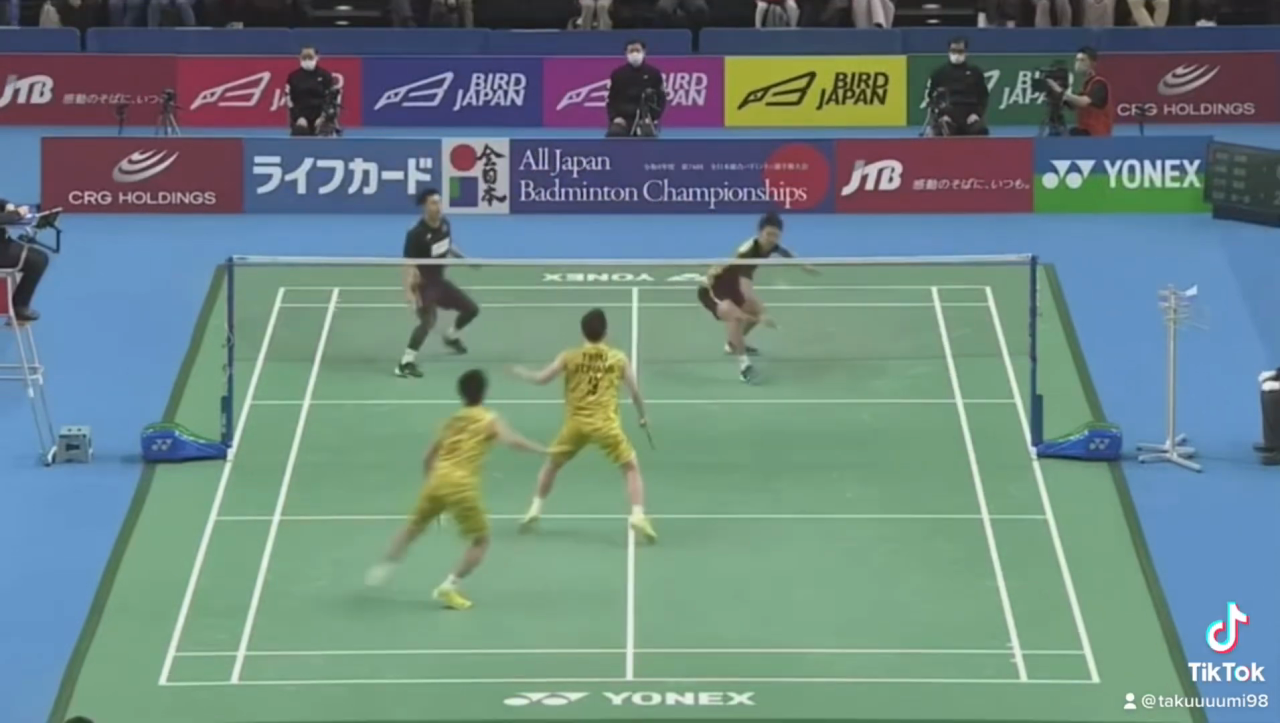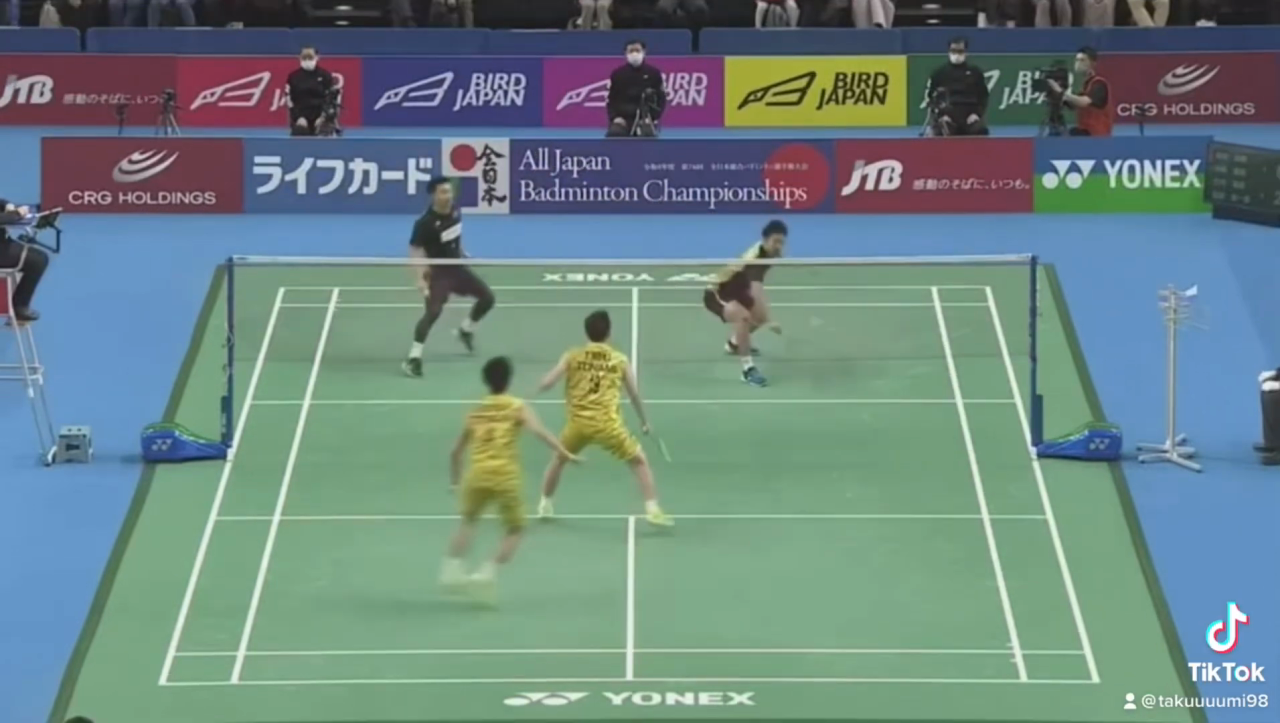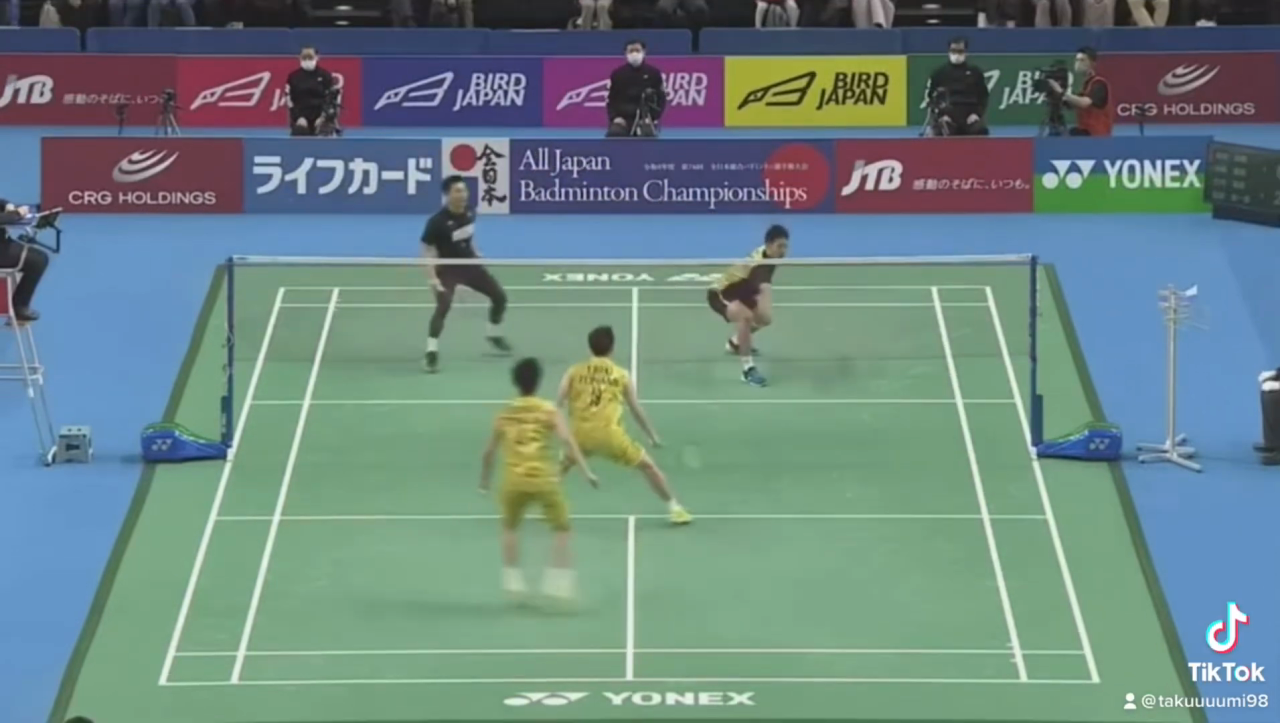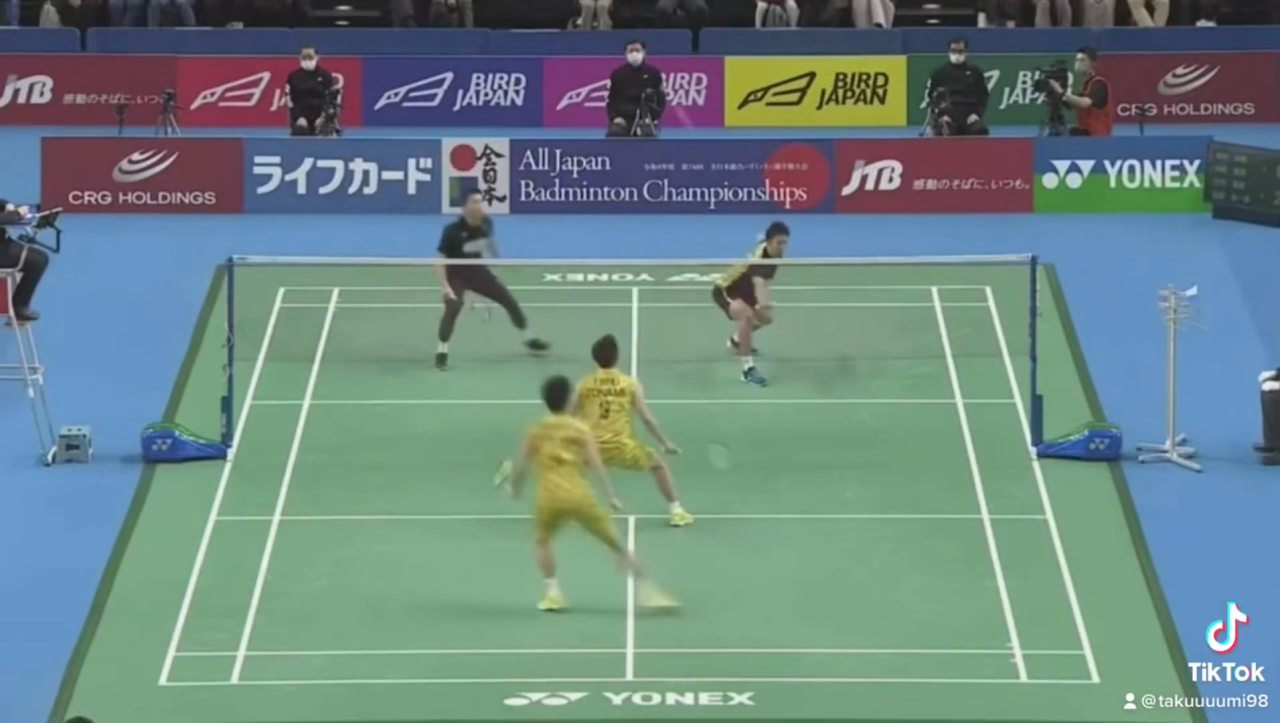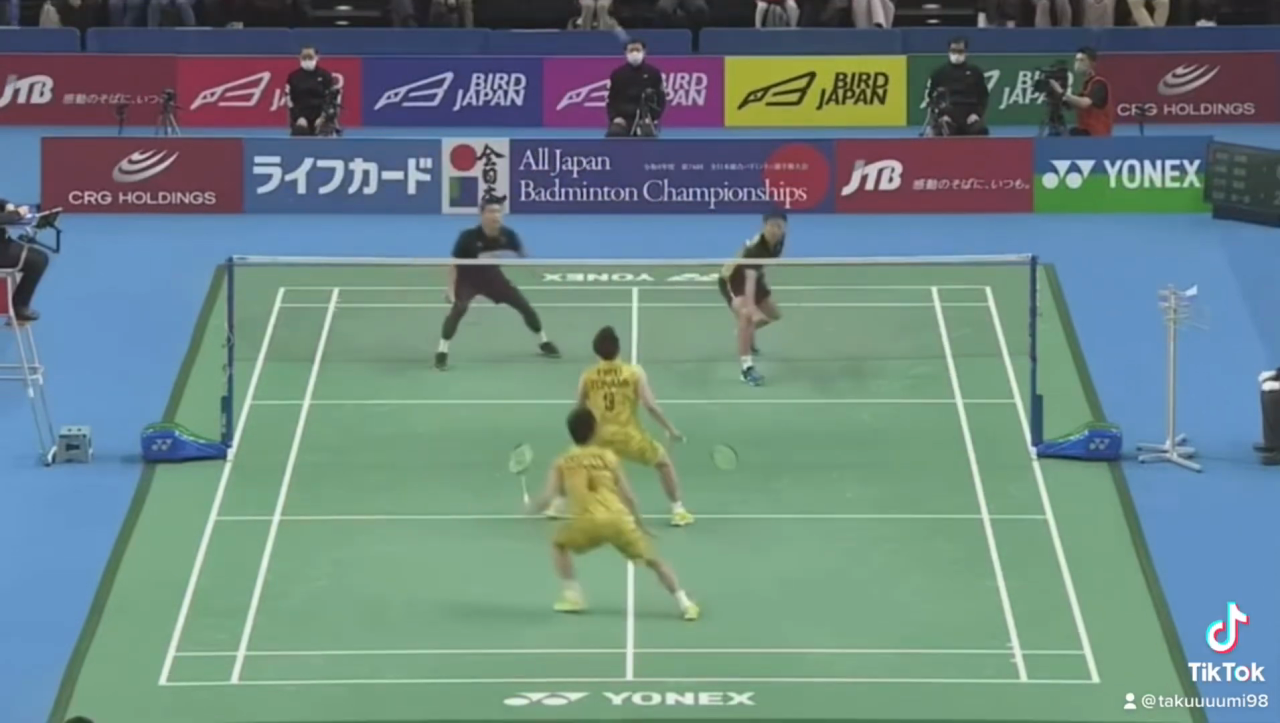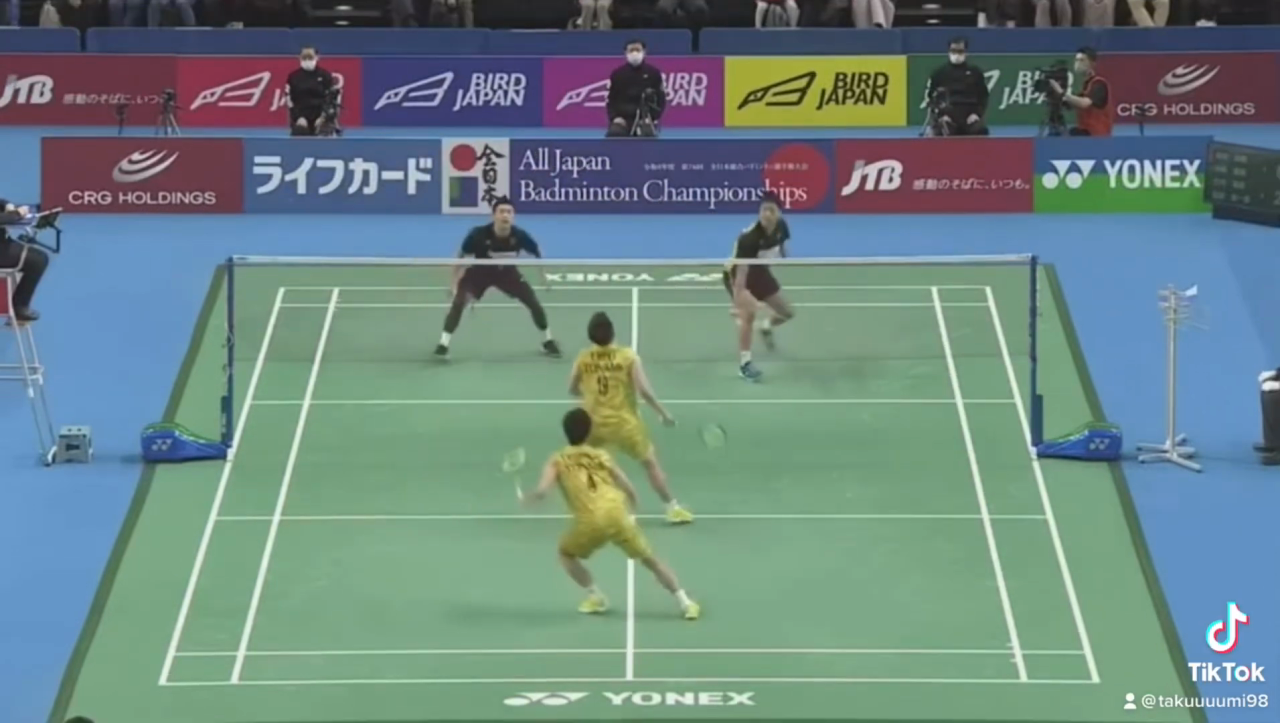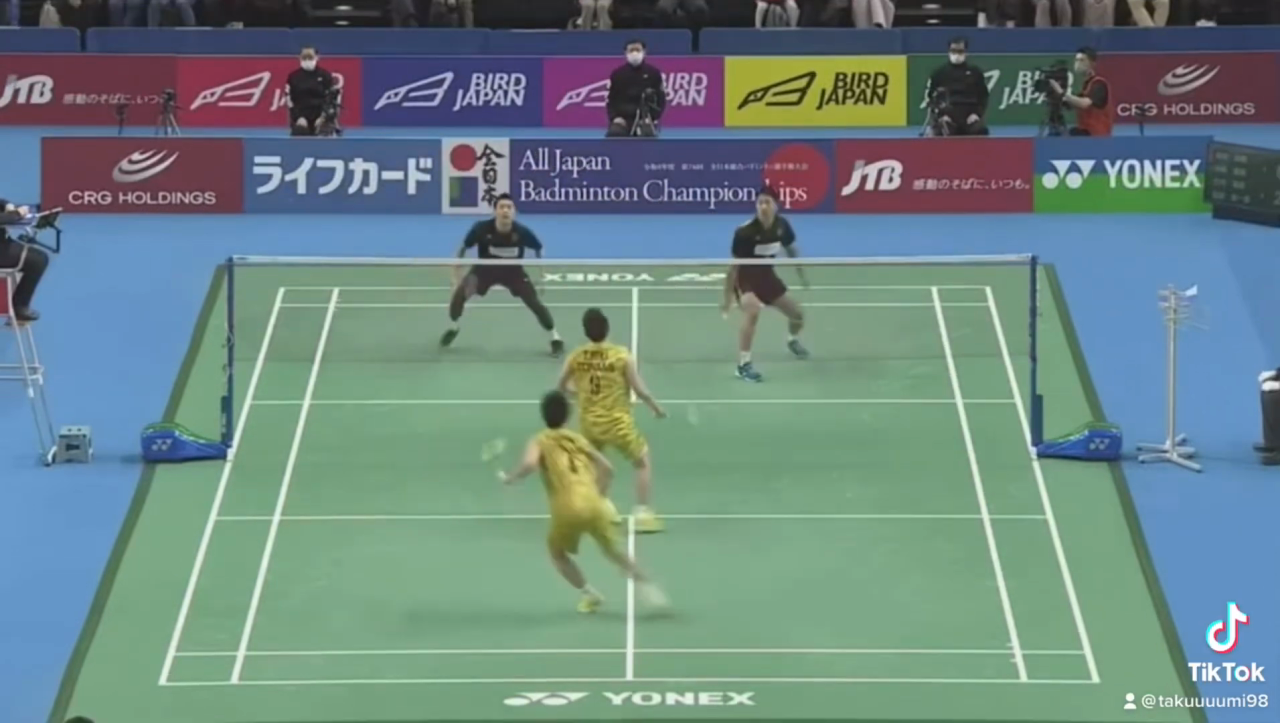
dt=0.1s
person 1, frame 1
left shoulder: (452, 421)
right shoulder: (490, 419)
left elbow: (429, 457)
right elbow: (511, 440)
right wrist: (541, 450)
left hip: (438, 484)
right hip: (462, 487)
left knee: (412, 530)
right knee: (481, 541)
left ankle: (383, 570)
right ankle: (448, 588)
person 1, frame 2
left shoulder: (475, 412)
right shoulder: (517, 406)
left elbow: (456, 450)
right elbow: (538, 430)
left wrist: (454, 478)
right wrist: (564, 453)
left hip: (477, 476)
right hip: (504, 476)
left knee: (467, 522)
right knee: (514, 530)
left ankle: (453, 571)
right ankle: (486, 575)
person 1, frame 3
left shoulder: (504, 415)
right shoulder: (549, 411)
left elbow: (488, 452)
right elbow: (567, 439)
left wrist: (484, 481)
right wrist: (586, 470)
left hip: (514, 480)
right hip: (542, 479)
left knee: (510, 528)
right knee: (561, 530)
left ankle: (514, 579)
right ankle: (557, 578)
person 1, frame 4
left shoulder: (535, 432)
right shoulder: (580, 429)
left elbow: (520, 469)
right elbow: (596, 464)
left wrist: (515, 490)
right wrist: (612, 496)
left hip: (550, 499)
right hip: (577, 496)
left knee: (541, 540)
right knee: (617, 545)
left ankle: (553, 593)
right ankle: (649, 593)
person 1, frame 5
left shoulder: (561, 464)
right shoulder: (608, 457)
left elbow: (547, 498)
right elbow: (628, 496)
left wrist: (533, 508)
right wrist: (639, 523)
left hip: (588, 524)
right hip: (617, 521)
left knee: (559, 544)
right knee: (654, 561)
left ankle: (572, 595)
right ankle: (686, 604)
person 1, frame 6
left shoulder: (556, 461)
right shoulder: (602, 456)
left elbow: (542, 490)
right elbow: (629, 490)
left wrist: (528, 499)
right wrist: (630, 512)
left hip: (589, 523)
right hip: (616, 517)
left knee: (566, 554)
right knee: (650, 560)
left ankle: (595, 597)
right ankle: (686, 603)
person 1, frame 7
left shoulder: (538, 442)
right shoulder: (578, 440)
left elbow: (529, 464)
right elbow: (608, 468)
left wrist: (510, 477)
right wrist: (599, 491)
left hip: (566, 512)
right hip: (592, 507)
left knee: (556, 552)
right knee: (614, 553)
left ankle: (590, 596)
right ankle: (650, 591)
person 2, frame 1
left shoulder: (569, 357)
right shoulder: (619, 359)
left elbow: (542, 378)
right elbow: (635, 391)
left wrist: (522, 373)
right wrist: (642, 415)
left hip: (576, 424)
right hip: (606, 425)
left knee: (552, 464)
right knee: (631, 468)
left ankle: (535, 510)
right ankle: (637, 516)
person 2, frame 2
left shoulder: (571, 356)
right shoulder: (620, 360)
left elbow: (547, 383)
right elbow: (634, 394)
left wrist: (534, 391)
right wrist: (644, 422)
left hip: (577, 423)
right hip: (606, 423)
left knee: (558, 460)
right knee: (639, 462)
left ankle: (544, 506)
right ankle: (653, 510)
person 2, frame 3
left shoulder: (575, 372)
right shoulder: (621, 374)
left elbow: (559, 401)
right elbow: (636, 409)
right wrist: (652, 436)
left hip: (581, 434)
right hip: (609, 435)
left knee: (564, 464)
right knee: (648, 466)
right ankle: (674, 508)
person 2, frame 4
left shoulder: (584, 385)
right shoulder: (629, 383)
left elbow: (573, 415)
right elbow: (646, 417)
right wrist: (666, 442)
right hip: (621, 445)
right knee: (659, 466)
right ankle: (677, 511)
person 2, frame 5
left shoulder: (588, 376)
right shoulder: (635, 372)
left elbow: (580, 407)
right elbow: (650, 405)
right wrist: (671, 429)
left hip: (599, 437)
right hip: (628, 436)
right knee: (664, 463)
left ankle: (558, 505)
right ankle: (678, 511)
person 2, frame 6
left shoulder: (582, 359)
right shoulder: (629, 356)
left elbow: (573, 390)
right elbow: (644, 390)
right wrist: (664, 414)
left hip: (592, 424)
right hip: (622, 423)
right knee: (650, 463)
right ankle: (673, 509)
person 2, frame 7
left shoulder: (575, 357)
right shoulder: (622, 355)
left elbow: (560, 387)
right elbow: (639, 389)
right wrist: (657, 408)
left hip: (588, 422)
right hip: (616, 422)
right knee: (642, 462)
right ankle: (644, 515)
person 3, frame 1
left shoulder: (445, 224)
right shoulder: (416, 234)
right elbow: (408, 266)
left wrist: (461, 256)
right wrist: (410, 292)
left hip: (440, 281)
right hip: (423, 285)
left knee: (472, 309)
right knee: (428, 322)
left ankle: (451, 336)
right ankle: (406, 362)
person 3, frame 2
left shoulder: (455, 211)
right shoulder: (425, 223)
right elbow: (415, 253)
left wrist: (461, 253)
right wrist: (419, 278)
left hip: (457, 268)
right hip: (438, 272)
left knee: (488, 298)
right knee: (433, 311)
left ankle: (466, 329)
right ankle: (413, 359)
person 3, frame 3
left shoulder: (469, 211)
right shoulder: (437, 220)
right elbow: (428, 250)
right wrist: (432, 277)
left hip: (469, 263)
right hip: (446, 267)
left knee: (499, 297)
right knee: (444, 306)
left ankle: (494, 334)
right ankle: (431, 352)
person 3, frame 4
left shoulder: (486, 223)
right shoulder: (452, 230)
right elbow: (441, 259)
left wrist: (494, 258)
right wrist: (444, 284)
left hip: (479, 271)
right hip: (456, 274)
left knee: (511, 303)
right knee: (453, 308)
left ankle: (529, 339)
right ankle: (442, 352)
person 3, frame 5
left shoulder: (508, 235)
right shoulder: (468, 237)
left elbow: (519, 252)
right elbow: (455, 264)
right wrist: (450, 287)
left hip: (493, 277)
right hip: (468, 279)
left knee: (526, 308)
right knee: (458, 310)
left ankle: (544, 341)
right ankle: (442, 351)
person 3, frame 6
left shoulder: (519, 235)
right shoulder: (478, 234)
left elbow: (537, 255)
right elbow: (462, 258)
right wrist: (455, 283)
left hip: (507, 273)
right hip: (479, 272)
left knee: (533, 303)
right knee: (458, 302)
left ankle: (547, 339)
right ankle: (444, 343)
person 3, frame 7
left shoulder: (521, 232)
right shoulder: (481, 228)
left elbow: (539, 249)
right elbow: (463, 249)
right wrist: (456, 273)
left hip: (512, 270)
right hip: (485, 268)
left knee: (536, 304)
right knee: (458, 297)
left ankle: (555, 338)
right ankle: (453, 328)
person 4, frame 1
left shoulder: (767, 245)
right shoulder: (747, 254)
left elbow: (784, 252)
right elbow: (745, 286)
left wrist: (804, 266)
right wrist: (761, 315)
left hip: (730, 285)
right hip: (711, 289)
left knee: (755, 314)
right knee: (736, 317)
left ankle: (735, 343)
right ankle: (745, 365)
person 4, frame 2
left shoulder: (764, 251)
right shoulder: (756, 261)
right elbow: (757, 292)
right wrist: (769, 321)
left hip: (731, 290)
right hip: (718, 292)
left knee: (761, 319)
right knee: (742, 318)
left ankle: (734, 343)
right ankle: (748, 368)
person 4, frame 3
left shoulder: (766, 254)
right shoulder: (761, 265)
right elbow: (765, 290)
right wrist: (767, 310)
left hip: (739, 291)
right hip: (721, 293)
left knee: (764, 319)
right knee: (745, 317)
left ankle: (735, 343)
right ankle: (748, 368)
person 4, frame 4
left shoulder: (769, 250)
right shoulder: (760, 262)
right elbow: (760, 285)
right wrist: (763, 304)
left hip: (744, 288)
right hip: (726, 290)
left knee: (766, 318)
right knee: (746, 316)
left ankle: (736, 340)
right ankle: (748, 368)
person 4, frame 5
left shoulder: (779, 239)
right shoulder: (754, 249)
right elbow: (750, 278)
right wrist: (749, 307)
left hip: (754, 279)
right hip: (732, 281)
left knee: (774, 315)
right knee: (748, 316)
left ankle: (745, 336)
right ankle: (747, 367)
person 4, frame 6
left shoulder: (781, 227)
right shoulder: (749, 237)
right elbow: (741, 270)
left wrist: (783, 255)
right wrist: (738, 303)
left hip: (761, 273)
right hip: (737, 274)
left knee: (787, 312)
right knee: (749, 311)
left ankle: (766, 328)
right ankle: (745, 363)
person 4, frame 7
left shoulder: (782, 225)
right shoulder: (745, 232)
left elbow: (791, 249)
right elbow: (734, 265)
left wrist: (800, 273)
right wrist: (728, 297)
left hip: (766, 274)
right hip: (744, 276)
left knee: (797, 314)
right knee: (753, 311)
left ankle: (793, 341)
right ankle: (744, 364)
